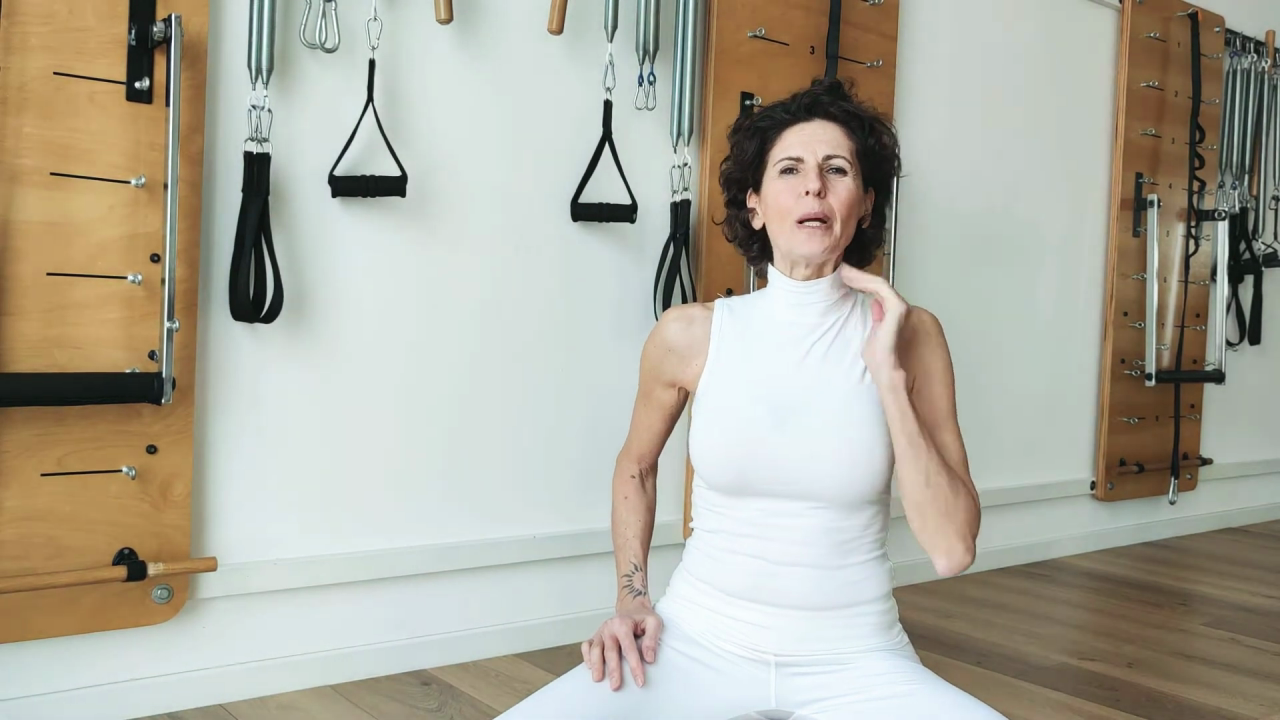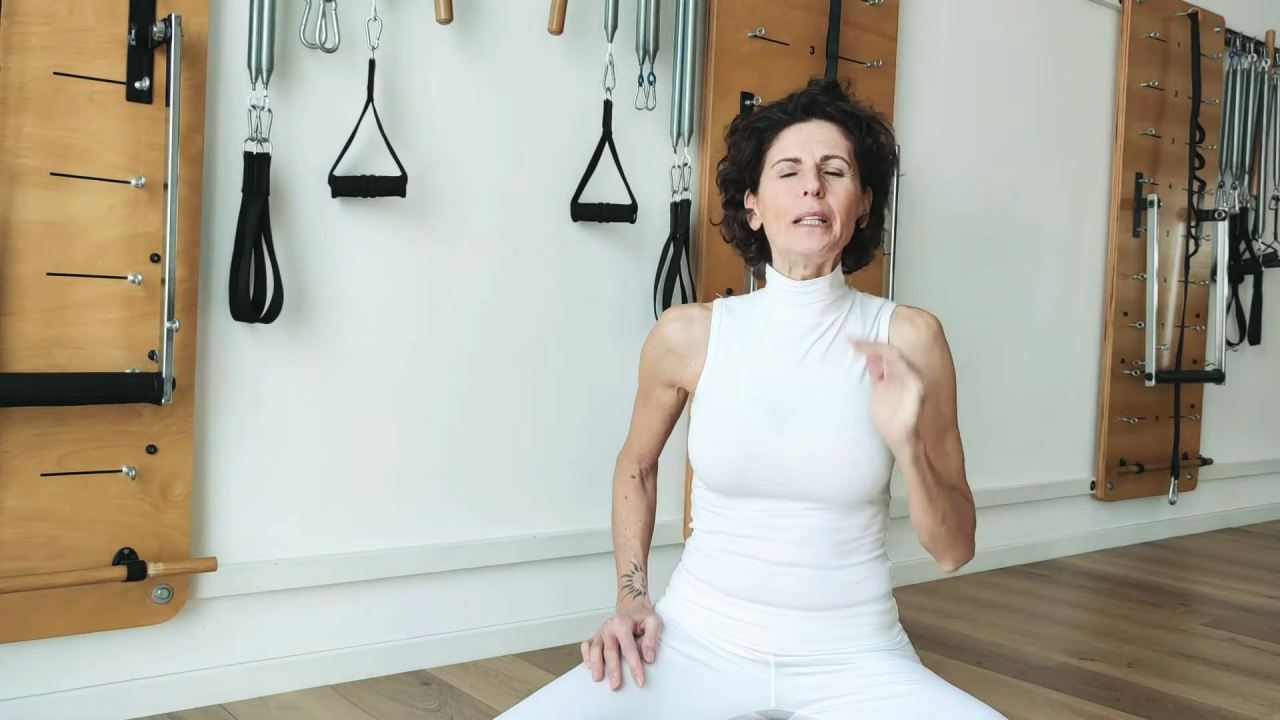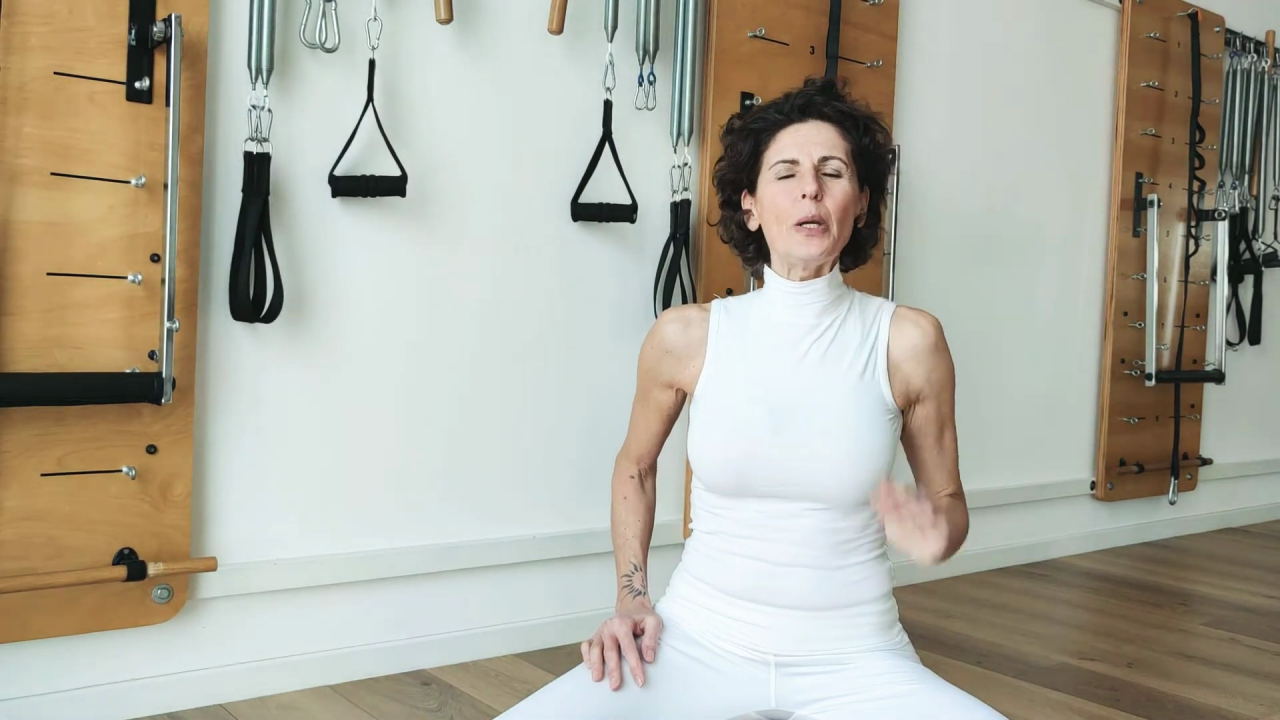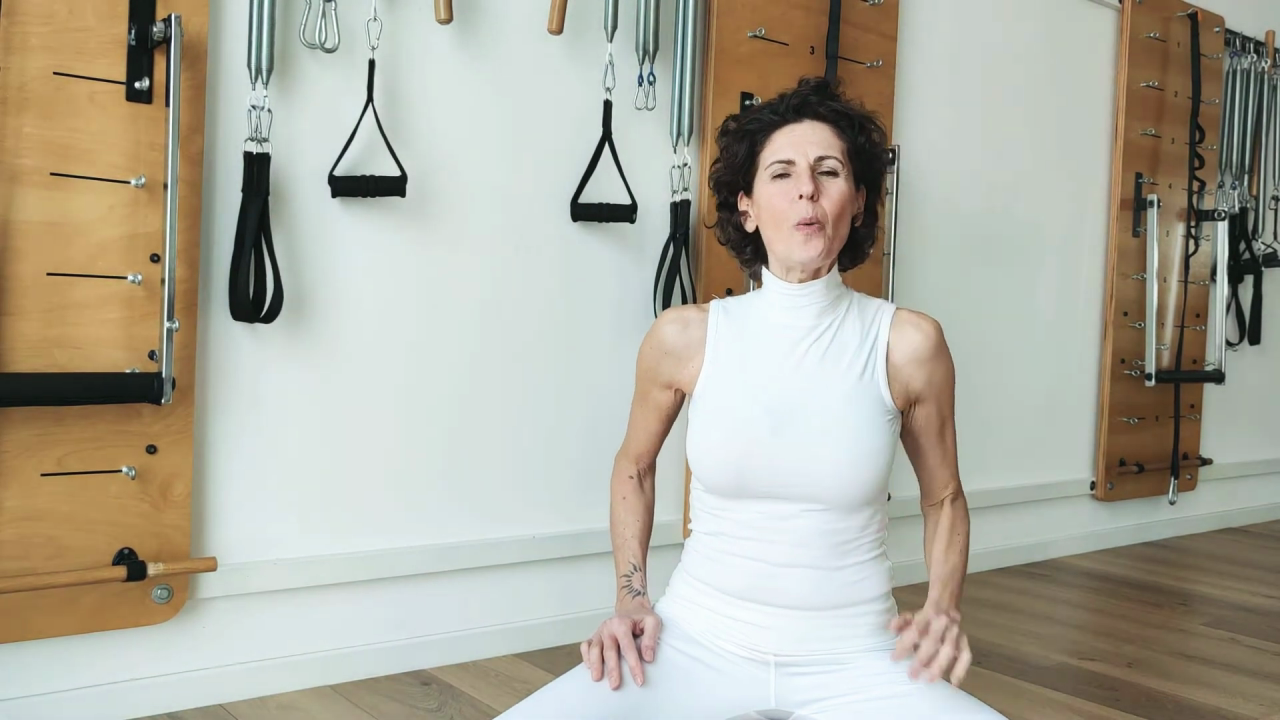
dt=0.1s
person 1, frame 1
left shoulder: (909, 335)
right shoulder: (689, 334)
left elbow: (951, 549)
right elbow: (636, 466)
left wrist: (891, 380)
right wrist: (631, 598)
left hip: (852, 661)
right hip: (699, 642)
person 1, frame 2
left shoulder: (908, 340)
right shoulder: (688, 334)
left elbow: (955, 549)
right elbow: (635, 466)
left wrist: (906, 444)
right wrist: (631, 599)
left hip: (851, 659)
right hip: (699, 641)
person 1, frame 3
left shoulder: (907, 341)
right shoulder: (686, 335)
left elbow: (949, 499)
right elbow: (634, 467)
left wrist: (932, 526)
right wrist: (631, 599)
left hip: (852, 661)
right hip: (699, 642)
person 1, frame 4
left shoulder: (907, 343)
right shoulder: (684, 335)
left elbow: (943, 497)
right elbow: (633, 467)
left wrist: (941, 611)
right wrist: (630, 600)
left hip: (851, 658)
right hip: (699, 642)
